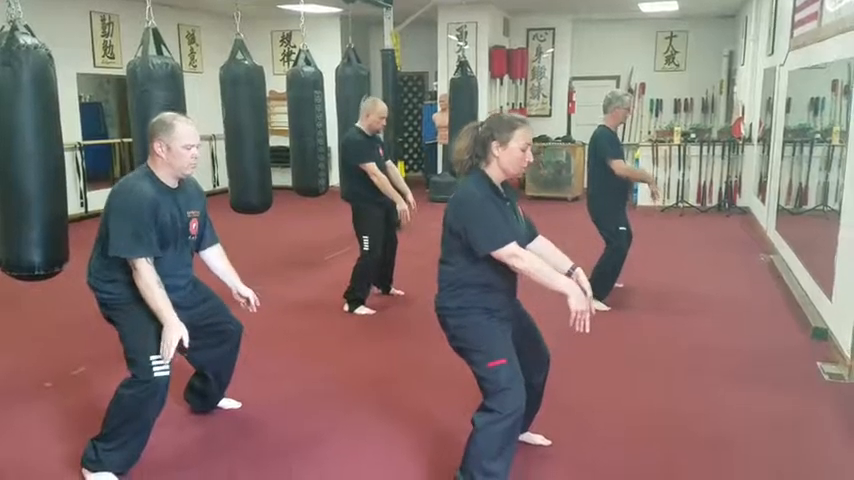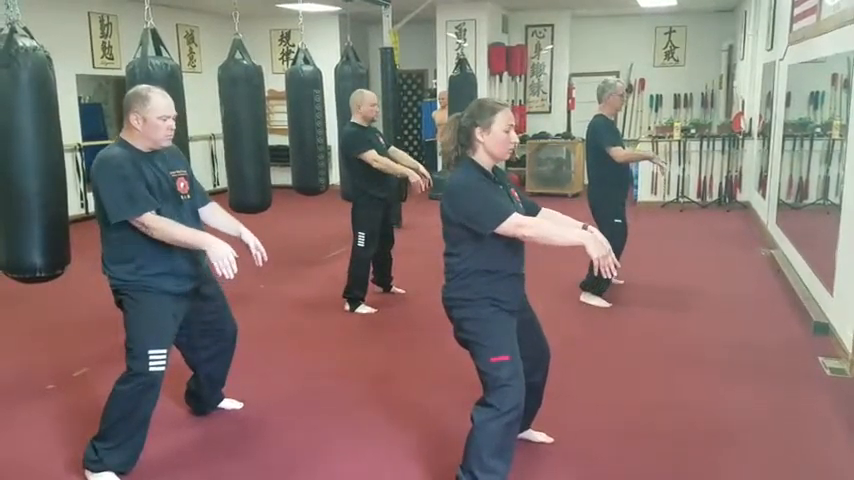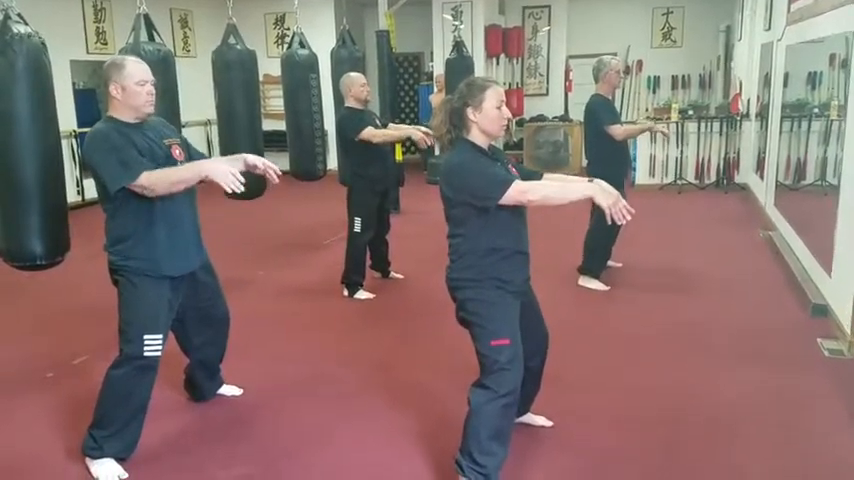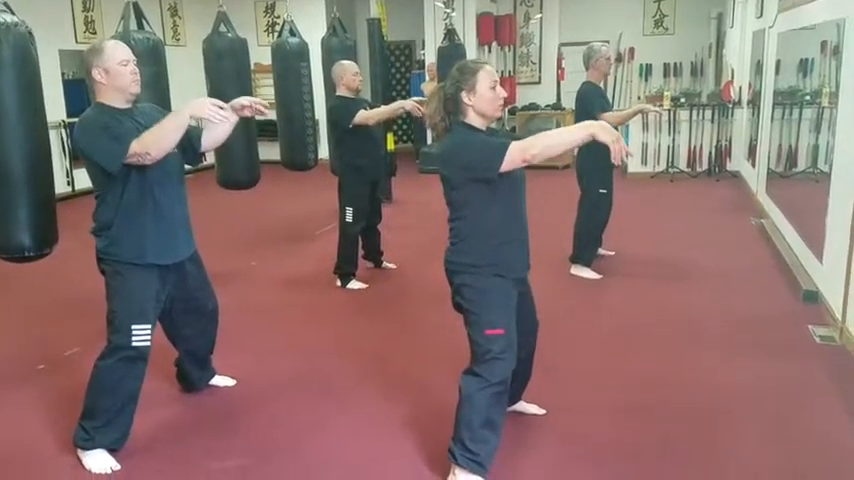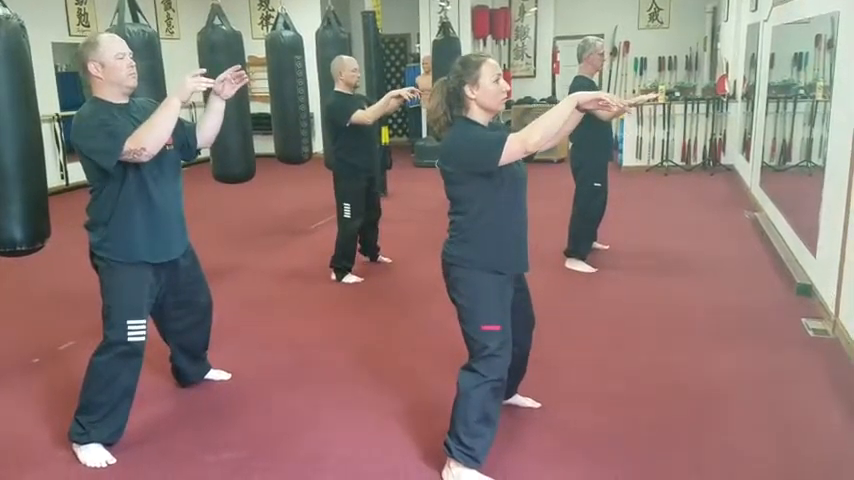
dt=0.7s
person 1, frame 1
left shoulder: (191, 189)
right shoulder: (134, 195)
left elbow: (209, 246)
right elbow: (141, 267)
left wrist: (237, 285)
right wrist: (170, 321)
left hip: (179, 285)
right hip: (128, 294)
left knee: (227, 330)
right knee: (152, 375)
left ankle: (204, 396)
person 1, frame 2
left shoulder: (172, 155)
right shoulder: (113, 163)
left elbow: (203, 206)
right elbow: (148, 222)
left wrist: (242, 231)
right wrist: (208, 242)
left hip: (191, 275)
right hip: (146, 284)
left knee: (220, 334)
right knee: (146, 370)
left ankle: (205, 398)
person 1, frame 3
left shoulder: (162, 127)
right shoulder: (103, 139)
left elbow: (197, 169)
right elbow: (149, 183)
left wrist: (239, 160)
right wrist: (207, 166)
left hip: (189, 256)
right hip: (143, 267)
left knee: (212, 321)
right knee: (139, 356)
left ankle: (205, 383)
person 1, frame 4
left shoulder: (151, 112)
right shoulder: (93, 125)
left elbow: (200, 144)
right elbow: (144, 152)
left wrist: (231, 113)
right wrist: (188, 110)
left hip: (177, 245)
right hip: (131, 256)
left knee: (200, 313)
right knee: (129, 346)
left ankle: (197, 373)
right ankle: (93, 440)
person 1, frame 5
left shoulder: (148, 107)
right shoulder: (90, 120)
left elbow: (197, 142)
right elbow: (141, 149)
left wrist: (218, 99)
right wrist: (177, 97)
left hip: (172, 242)
right hip: (125, 253)
left knee: (194, 309)
right knee: (124, 342)
left ankle: (192, 368)
right ankle: (87, 434)
person 2, frame 1
left shoulder: (503, 191)
right shoulder: (471, 198)
left elbow: (534, 240)
right elbow: (514, 257)
left wrist: (574, 270)
right wrist: (568, 288)
left hip: (500, 301)
right hip: (471, 310)
left knee: (535, 362)
right knee: (506, 396)
left ankle: (515, 429)
person 2, frame 2
left shoulder: (496, 177)
right shoulder: (464, 186)
left elbow: (539, 213)
right elbow: (522, 227)
left wrist: (586, 228)
right wrist: (585, 239)
left hip: (507, 294)
right hip: (477, 302)
left knee: (535, 360)
right knee: (505, 390)
left ankle: (516, 427)
person 2, frame 3
left shoulder: (493, 157)
right shoulder: (461, 165)
left elbow: (541, 178)
right elbow: (527, 193)
left wrist: (593, 184)
right wrist: (592, 189)
left hip: (510, 276)
right hip: (481, 284)
left knee: (534, 344)
right knee: (502, 371)
left ankle: (516, 410)
person 2, frame 4
left shoulder: (489, 139)
right shoulder: (460, 147)
left elbow: (528, 149)
right elbow: (529, 152)
left wrist: (590, 131)
right wrist: (591, 128)
left hip: (506, 264)
right hip: (480, 271)
left knee: (523, 334)
right knee: (493, 359)
left ankle: (508, 398)
person 2, frame 5
left shoulder: (492, 133)
right shoulder: (461, 141)
left elbow: (544, 141)
right elbow: (528, 142)
left wrist: (581, 108)
right wrist: (574, 99)
left hip: (503, 262)
right hip: (475, 268)
left knee: (519, 330)
right knee: (489, 354)
left ankle: (504, 391)
person 3, frame 1
left shoulder: (609, 134)
right shoulder: (603, 136)
left elbow: (620, 168)
right elbow: (620, 169)
left wrist: (644, 178)
right wrist: (649, 179)
left hip: (611, 200)
right hip: (603, 202)
left knee: (624, 239)
right knee: (617, 246)
left ankle: (604, 279)
right ankle: (592, 295)
person 3, frame 2
left shoulder: (607, 123)
right shoulder: (599, 125)
right elbow: (619, 155)
left wrist: (641, 162)
right wrist: (650, 155)
left hip: (612, 192)
right hip: (604, 193)
left knee: (618, 235)
right knee: (611, 239)
left ankle: (604, 274)
right ankle: (590, 290)
person 3, frame 3
left shoulder: (605, 102)
right shoulder: (597, 104)
right elbow: (618, 133)
right wrist: (649, 126)
left hip: (611, 171)
right hip: (602, 173)
right knee: (602, 220)
left ankle: (601, 258)
right ankle: (587, 274)
person 3, frame 4
left shoulder: (595, 90)
right shoulder: (588, 92)
left elbow: (608, 120)
right elbow: (610, 120)
left wrist: (635, 111)
right wrist: (639, 108)
left hip: (600, 159)
right hip: (592, 160)
left knee: (601, 206)
right knee: (591, 207)
left ankle: (592, 246)
right ankle: (579, 262)
person 3, frame 5
left shoulder: (587, 83)
right shoulder: (581, 85)
left elbow: (602, 112)
right elbow: (604, 114)
left wrist: (625, 104)
right wrist: (632, 102)
left hip: (594, 153)
right hip: (586, 155)
left knee: (597, 199)
right knee: (587, 201)
left ankle: (588, 240)
right ankle: (574, 256)
person 4, frame 1
left shoulder: (374, 138)
right shoulder: (354, 140)
left elbow: (389, 167)
right elbow: (374, 175)
left wrist: (407, 193)
right wrist: (398, 200)
left hip: (381, 201)
right hip: (365, 204)
left knee: (389, 244)
right knee: (371, 252)
left ankle: (383, 285)
right ankle: (353, 301)
person 4, frame 2
left shoulder: (372, 131)
right shoulder: (351, 134)
left elbow: (394, 152)
right elbow: (376, 161)
left wrist: (418, 166)
right wrist: (408, 173)
left hip: (383, 198)
right hip: (367, 200)
left knee: (385, 243)
right knee: (364, 248)
left ankle: (383, 282)
right ankle: (353, 300)
person 4, frame 3
left shoulder: (368, 114)
right shoulder: (347, 118)
left elbow: (390, 127)
right elbow: (375, 136)
left wrist: (416, 128)
right wrist: (410, 133)
left hip: (380, 182)
right hip: (362, 185)
left knee: (381, 228)
right knee: (360, 234)
left ankle: (382, 268)
right ankle: (351, 285)
person 4, frame 4
left shoulder: (361, 102)
right shoulder: (338, 107)
left elbow: (382, 112)
right elbow: (370, 118)
left wrist: (406, 104)
right wrist: (401, 104)
left hip: (371, 172)
right hip: (353, 175)
left knee: (372, 218)
right knee: (352, 223)
left ankle: (375, 257)
right ankle: (344, 275)
person 4, frame 5
left shoulder: (358, 98)
right shoulder: (335, 103)
left elbow: (385, 110)
right elbow: (367, 118)
left wrist: (400, 97)
right wrist: (390, 95)
left hip: (368, 168)
right hip: (349, 172)
left knee: (372, 212)
right knee: (351, 220)
left ankle: (371, 252)
right ankle: (340, 269)
